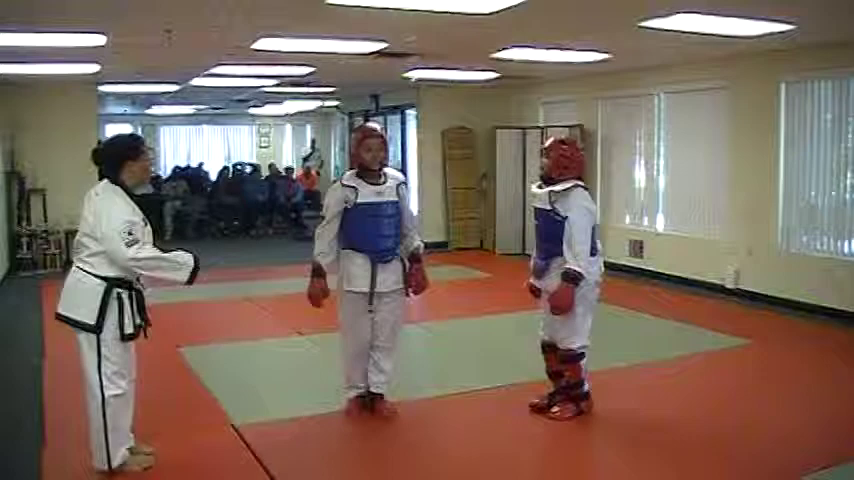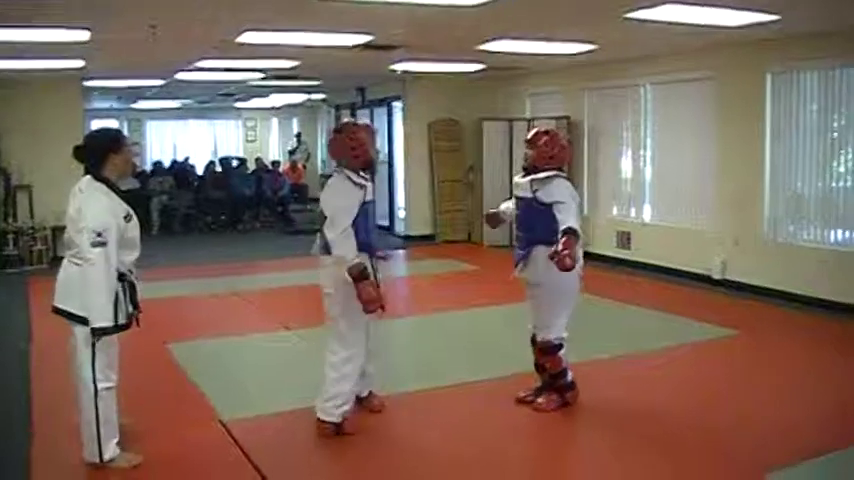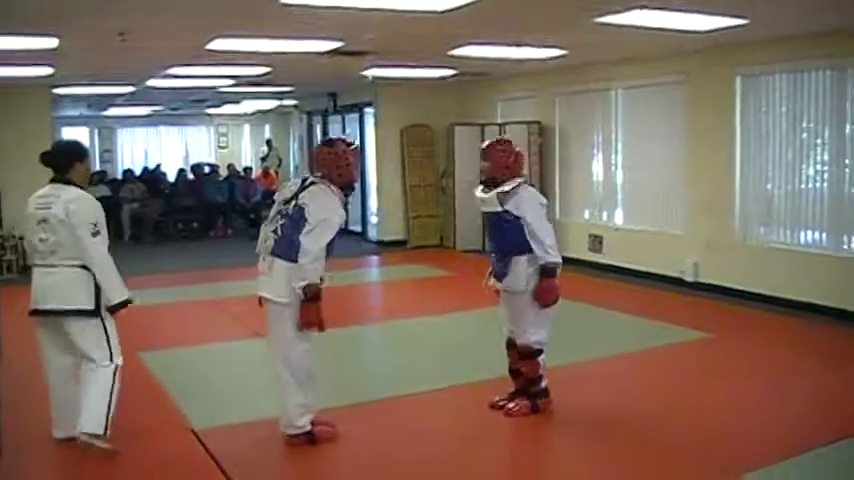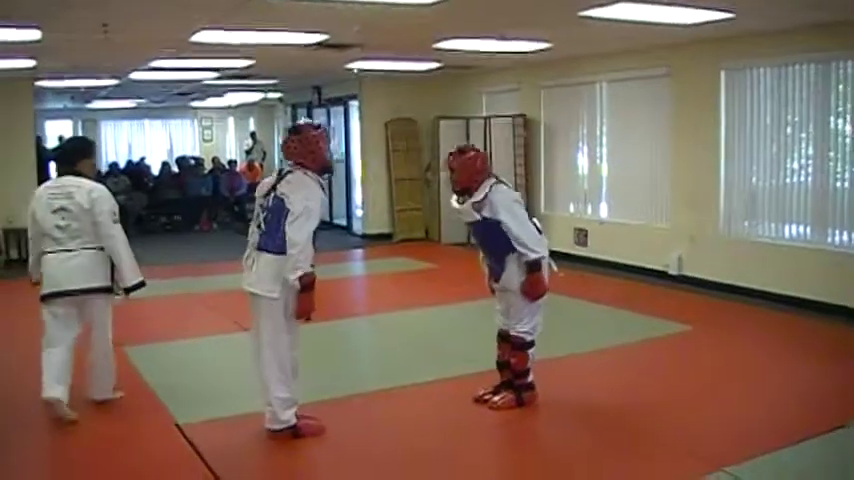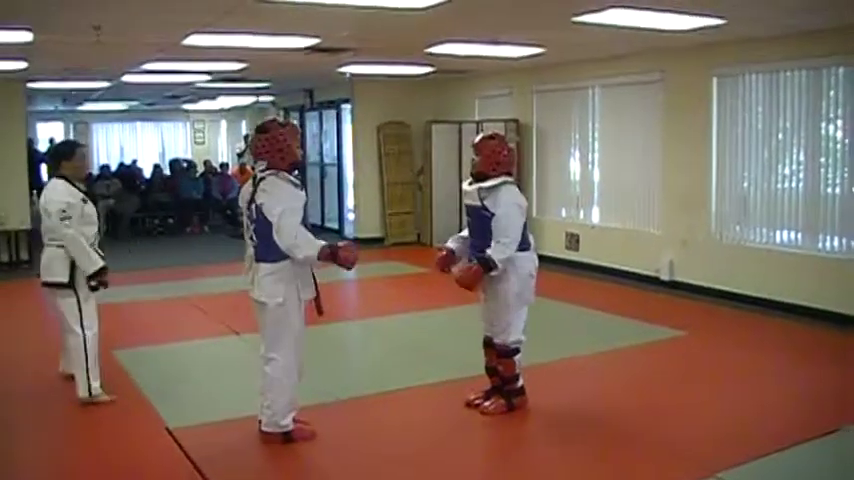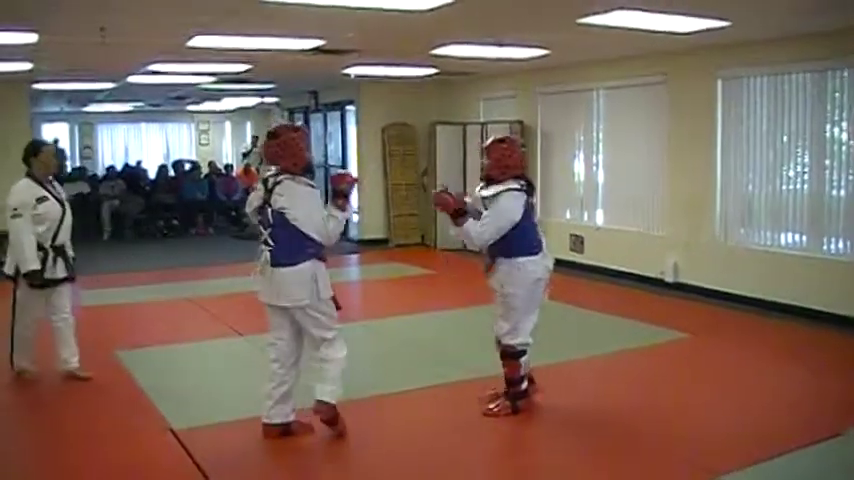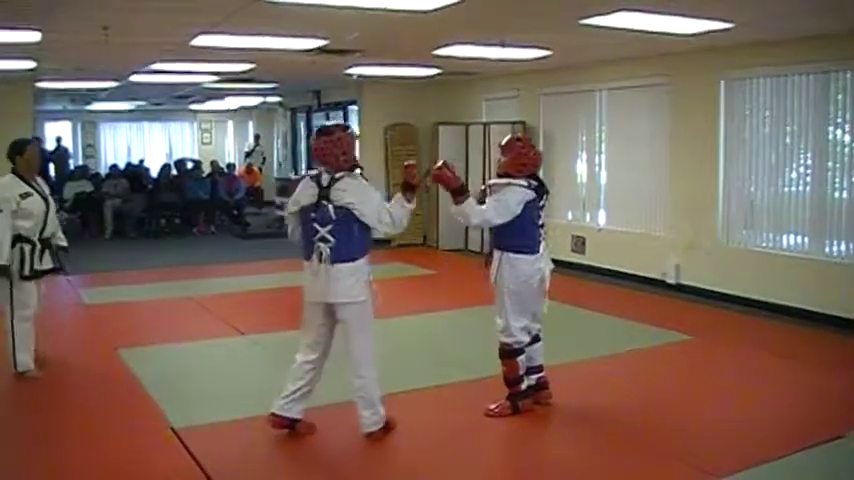
dt=0.5s
person 1, frame 1
left shoulder: (398, 183)
right shoulder: (343, 190)
left elbow: (409, 227)
right elbow: (326, 234)
left wrist: (416, 263)
right wrist: (318, 275)
left hip: (391, 271)
right hip: (358, 272)
left knee: (386, 337)
right knee: (356, 337)
left ankle: (377, 392)
right ankle: (356, 392)
person 1, frame 2
left shoulder: (357, 181)
right shoulder: (343, 187)
right elbow: (341, 239)
right wrist: (361, 280)
left hip: (359, 269)
right hip: (348, 275)
left knee: (360, 338)
right knee: (347, 344)
left ankle: (361, 390)
right ankle: (330, 415)
person 1, frame 3
left shoulder: (299, 188)
right shoulder: (329, 202)
left elbow: (268, 231)
right elbow: (311, 254)
left wrist: (266, 272)
right wrist: (312, 299)
left hip: (275, 276)
right hip: (289, 283)
left knee: (293, 352)
right knee: (294, 355)
left ankle: (299, 418)
right ankle: (299, 427)
person 1, frame 4
left shoulder: (277, 180)
right shoulder: (309, 188)
left elbow: (261, 229)
right elbow: (298, 243)
left wrist: (276, 274)
right wrist: (306, 288)
left hip: (261, 269)
right hip: (277, 275)
left knee: (274, 345)
right knee: (280, 348)
left ankle: (282, 412)
right ankle: (283, 421)
person 1, frame 5
left shoulder: (256, 184)
right shoulder: (282, 188)
right elbow: (291, 239)
right wrist: (333, 252)
left hip: (265, 274)
right hip: (282, 278)
left knee: (275, 350)
right knee: (284, 352)
left ankle: (273, 416)
right ankle: (277, 425)
person 1, frame 6
left shoulder: (264, 188)
right shoulder: (299, 191)
right elbow: (327, 233)
right wrist: (341, 197)
left hip: (275, 277)
right hip: (302, 278)
left knee: (283, 350)
right knee: (330, 342)
left ankle: (277, 418)
right ankle: (326, 402)
person 1, frame 7
left shoulder: (306, 185)
right shoulder: (353, 187)
left elbow: (294, 230)
right elbow: (391, 221)
right wrist: (408, 189)
left hip: (315, 276)
right hip: (348, 277)
left knee: (311, 348)
right knee: (361, 352)
left ankle: (286, 411)
right ankle: (373, 421)
person 2, frame 1
left shoulder: (107, 194)
right shoulder: (114, 206)
right elbow: (135, 256)
right wrist: (187, 263)
left hip: (105, 296)
right hip: (101, 302)
left knee: (122, 374)
right knee: (109, 379)
left ankle: (122, 441)
right ankle: (112, 457)
person 2, frame 2
left shoulder: (91, 188)
right shoulder: (99, 202)
right elbow: (99, 262)
right wrist: (102, 317)
left hip: (86, 288)
right hip: (93, 293)
left knee: (96, 367)
right knee: (97, 371)
left ankle: (101, 426)
right ankle: (102, 451)
person 2, frame 3
left shoulder: (35, 201)
right shoulder: (80, 201)
left elbow: (32, 249)
right elbow: (95, 253)
right wrist: (116, 295)
left hip: (45, 290)
right hip: (77, 289)
left knee: (58, 361)
right knee: (102, 358)
left ankle: (64, 427)
right ankle: (92, 428)
person 2, frame 4
left shoulder: (41, 193)
right shoulder: (96, 192)
left elbow: (35, 239)
right elbow: (113, 238)
left wrist: (37, 271)
right wrist: (129, 278)
left hip: (55, 273)
right hip: (91, 271)
left knee: (57, 339)
right knee: (101, 335)
left ankle: (56, 394)
right ankle: (101, 391)
person 2, frame 5
left shoulder: (67, 190)
right shoulder: (62, 193)
right elbow: (71, 236)
right wrist: (95, 267)
left hip: (71, 266)
right hip: (68, 268)
left knee: (78, 324)
right knee: (83, 327)
left ankle: (70, 367)
right ankle: (89, 390)
person 2, frame 6
left shoulder: (54, 188)
right shoulder: (22, 192)
right elbow: (21, 233)
left wrist: (67, 256)
right wrist: (31, 267)
left hip: (56, 262)
right hip: (33, 264)
left knee: (63, 315)
right knee: (25, 318)
left ankle: (71, 365)
right ankle: (21, 364)
person 2, frame 7
left shoulder: (39, 183)
left elbow: (50, 216)
left wrist: (59, 242)
left hip: (40, 254)
right hip: (20, 257)
left knee: (32, 307)
right knee: (22, 310)
left ankle: (29, 351)
right ankle: (24, 364)
person 3, frame 1
left shoulder: (576, 199)
right shoulder: (547, 194)
left elbow: (578, 247)
left wrist: (569, 285)
right wrist: (534, 274)
left hip: (573, 280)
right hip: (550, 277)
left knee: (570, 340)
right knee: (549, 338)
left ankle: (579, 397)
right ankle: (560, 391)
person 3, frame 2
left shoulder: (558, 187)
right shoulder: (530, 184)
left elbow: (568, 217)
right elbow: (519, 210)
left wrist: (570, 239)
right wrist: (500, 213)
left hip: (556, 269)
right hip: (535, 267)
left knee: (550, 331)
right knee: (539, 330)
left ankle: (565, 388)
right ankle: (549, 384)
person 3, frame 3
left shoulder: (523, 196)
right shoulder: (491, 196)
left elbow: (543, 240)
left wrist: (548, 278)
right wrist: (497, 275)
left hip: (530, 275)
right hip: (509, 276)
left knee: (529, 337)
right knee: (513, 336)
left ankle: (538, 395)
right ankle: (522, 389)
person 3, frame 4
left shoulder: (498, 196)
right shoulder: (470, 200)
left elbow: (526, 236)
left wrist: (535, 272)
right wrist: (492, 275)
left hip: (524, 269)
right hip: (504, 271)
left knee: (520, 329)
right knee: (505, 327)
left ankle: (523, 388)
right ankle: (507, 381)
person 3, frame 5
left shoulder: (506, 194)
right shoulder: (480, 190)
left elbow: (506, 242)
right elbow: (475, 232)
left wrist: (479, 268)
right wrist: (453, 250)
left hip: (511, 271)
right hip: (493, 272)
left knee: (505, 333)
right knee: (491, 332)
left ankle: (514, 393)
right ankle: (497, 387)
person 3, frame 6
left shoulder: (509, 199)
right shoulder: (501, 191)
left elbow: (480, 236)
right elbow: (487, 223)
left wrist: (456, 213)
right wrist: (462, 207)
left hip: (521, 271)
right hip: (512, 268)
left knee: (512, 333)
right knee: (507, 329)
left ankle: (518, 395)
right ankle: (523, 381)
person 3, frame 7
left shoulder: (515, 192)
right shoulder: (529, 188)
left elbow: (480, 218)
right elbow: (493, 215)
left wrist: (456, 190)
left hip: (516, 267)
right hip: (530, 264)
left knee: (511, 331)
right knee: (527, 327)
left ankle: (519, 396)
right ankle: (537, 385)
